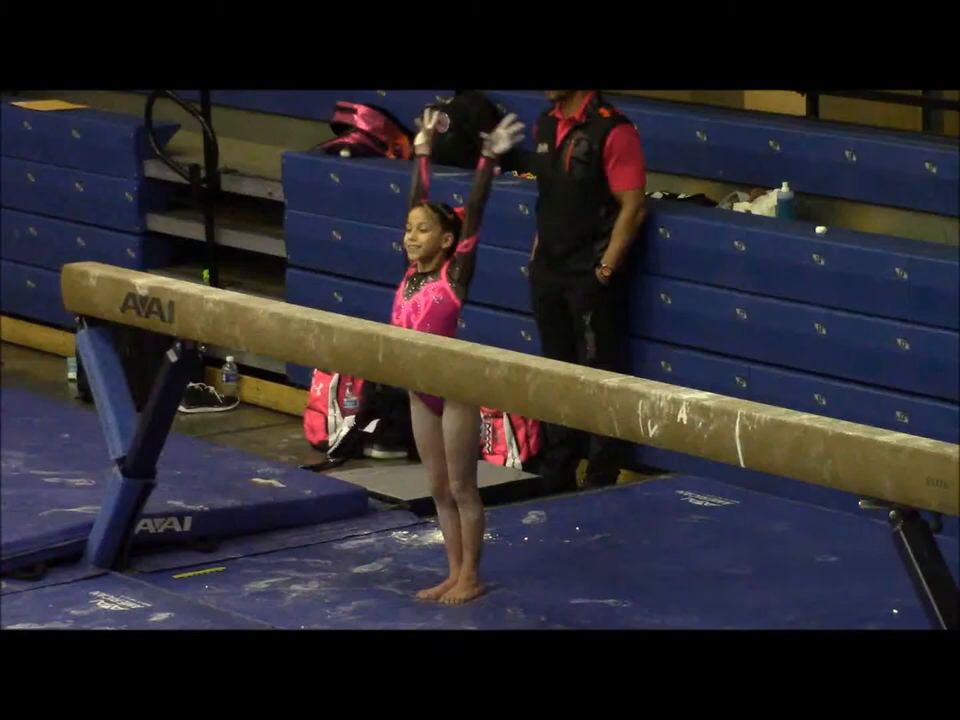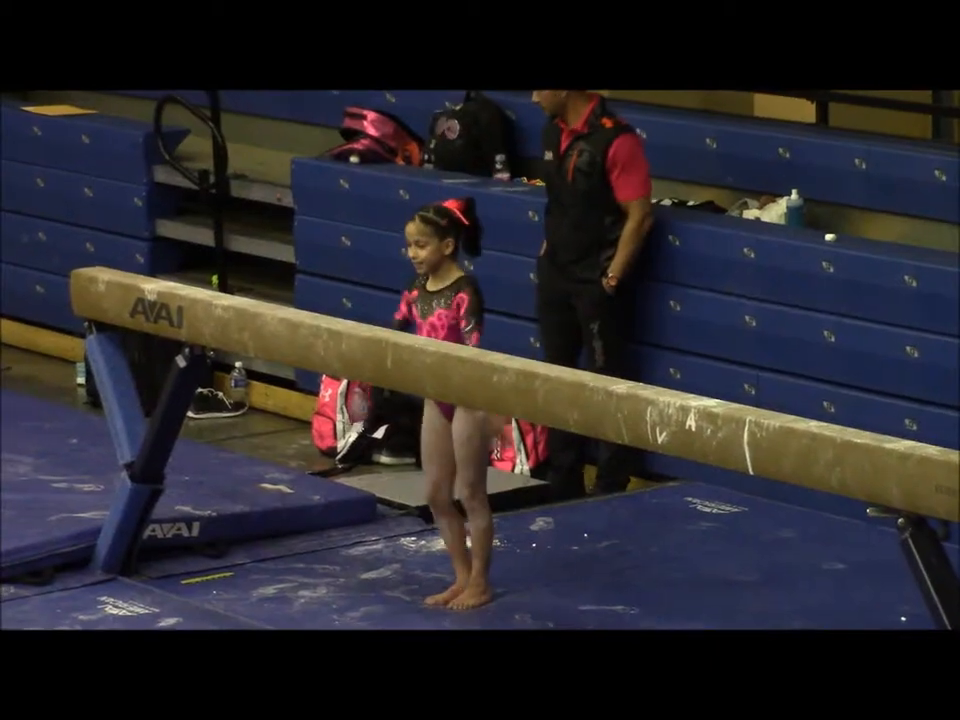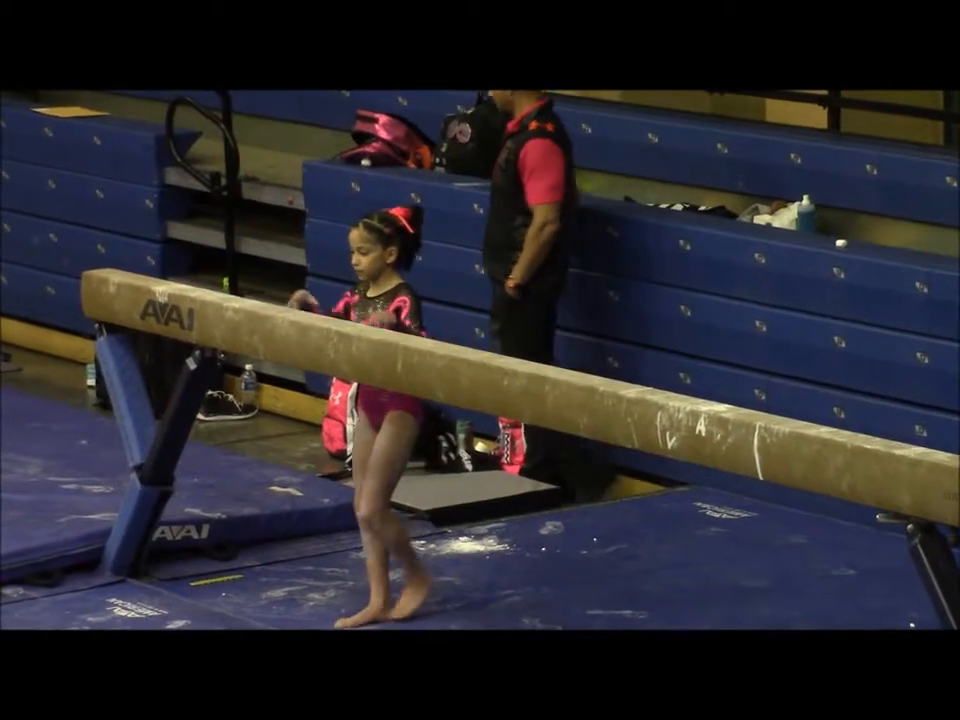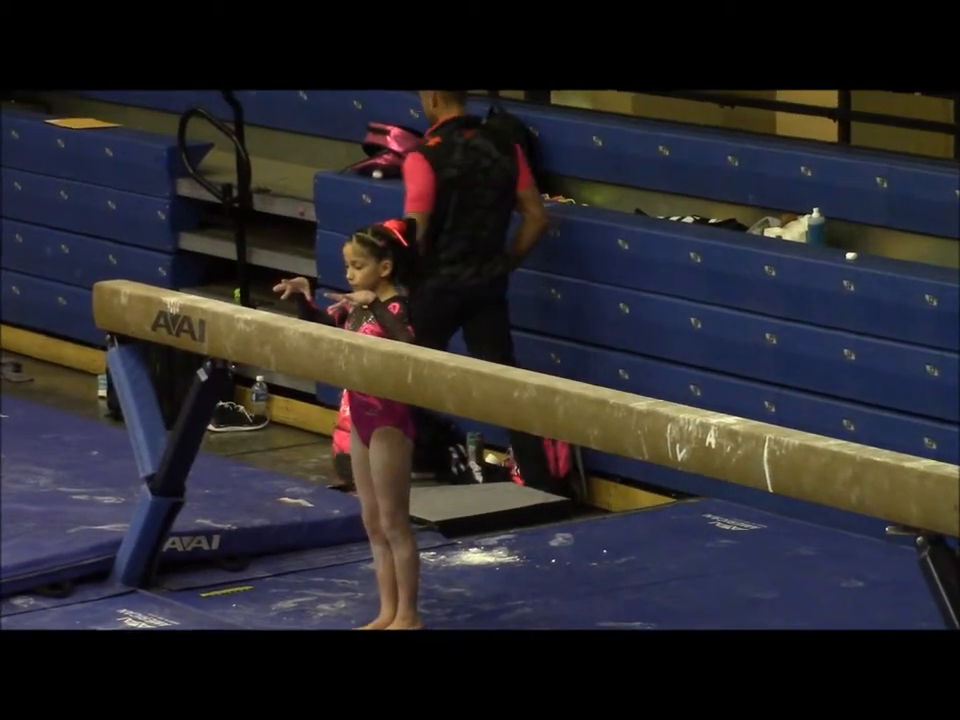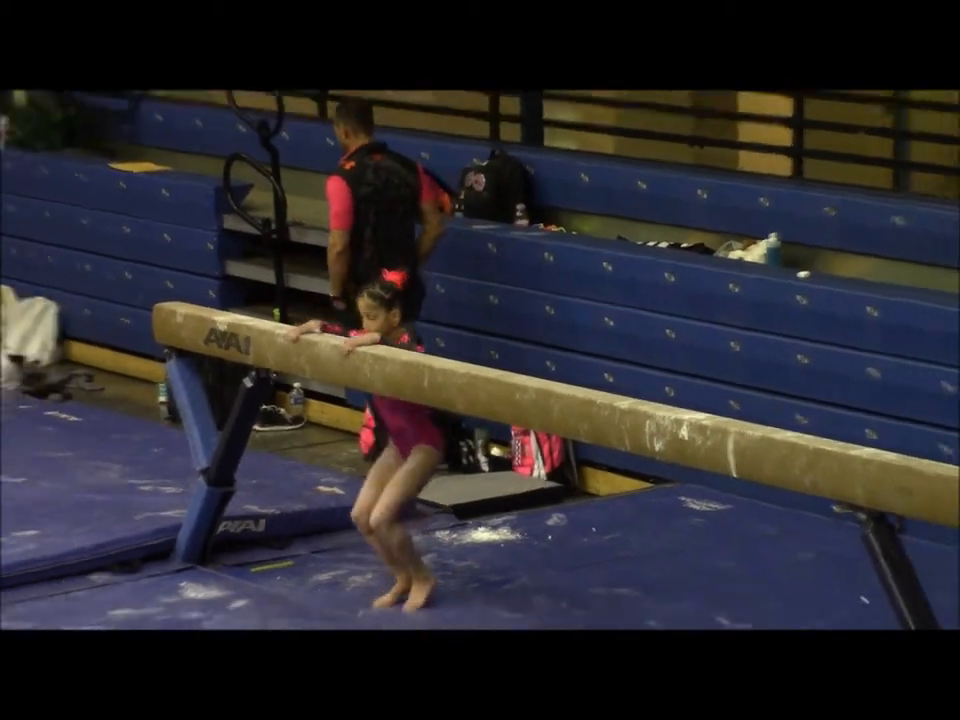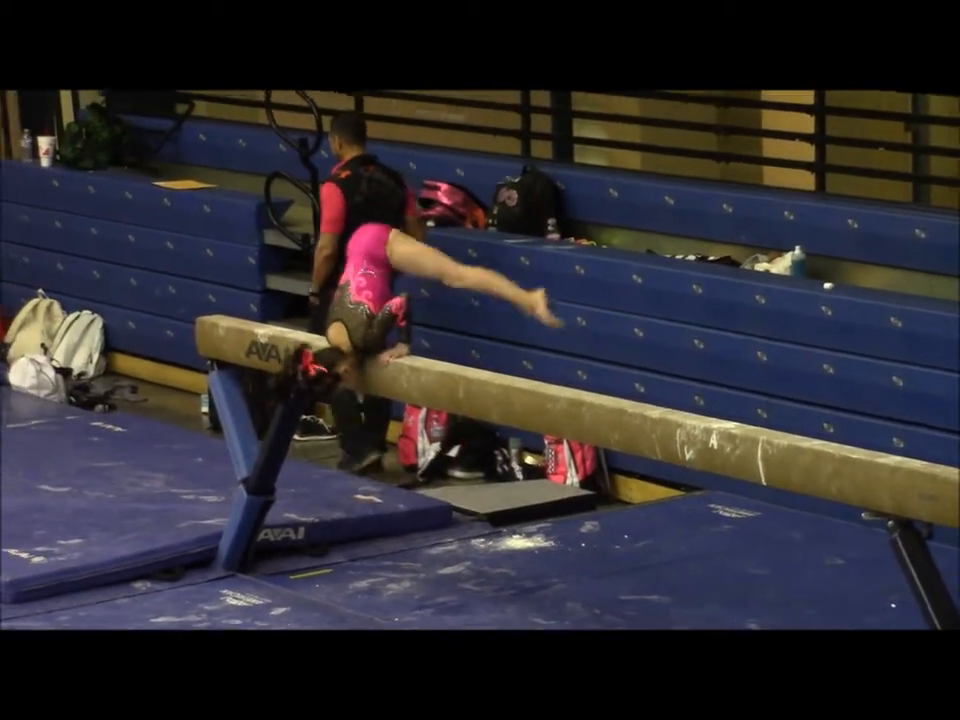
dt=0.7s
person 1, frame 1
left shoulder: (454, 275)
right shoulder: (412, 272)
left elbow: (474, 214)
right elbow: (419, 202)
left wrist: (487, 159)
right wrist: (422, 151)
right hip: (420, 391)
left knee: (462, 489)
right knee: (439, 489)
left ankle: (470, 578)
right ankle: (454, 574)
person 1, frame 2
left shoulder: (464, 291)
right shoulder: (417, 291)
left elbow: (474, 347)
right hip: (435, 398)
left knee: (471, 493)
right knee: (435, 494)
left ankle: (480, 582)
right ankle: (462, 577)
person 1, frame 3
left shoulder: (402, 298)
right shoulder: (360, 293)
left wrist: (392, 325)
right wrist: (310, 306)
left hip: (399, 408)
right hip: (368, 405)
left knee: (372, 509)
right knee: (364, 510)
left ankle: (416, 577)
right ankle: (378, 601)
person 1, frame 4
left shoulder: (394, 308)
right shoulder: (353, 306)
left elbow: (406, 345)
right elbow: (318, 324)
left wrist: (374, 304)
right wrist: (303, 296)
left hip: (389, 423)
right hip: (361, 419)
left knee: (394, 524)
right knee: (373, 523)
left ankle: (408, 616)
right ankle: (387, 613)
person 1, frame 5
left shoulder: (405, 340)
right shoulder: (374, 339)
right elbow: (339, 337)
left wrist: (378, 338)
right wrist: (315, 325)
left hip: (423, 443)
right hip: (397, 443)
left knee: (380, 519)
right knee: (361, 516)
left ankle: (420, 576)
right ankle: (404, 579)
person 1, frame 6
left shoulder: (361, 336)
right shoulder: (335, 335)
left elbow: (400, 304)
left wrist: (403, 345)
right hip: (365, 244)
left knee: (458, 275)
person 2, frame 1
left shoulder: (612, 129)
right shoulder: (546, 124)
left elbow: (633, 207)
left wrist: (605, 269)
right wrist: (537, 253)
left hip: (590, 274)
right hip: (547, 269)
left ankle: (600, 481)
right ankle: (556, 473)
person 2, frame 2
left shoulder: (616, 139)
right shoulder: (553, 131)
left elbow: (640, 216)
left wrist: (612, 278)
right wrist: (547, 252)
left hip: (596, 281)
right hip: (555, 274)
left ankle: (610, 488)
right ankle: (562, 482)
person 2, frame 3
left shoulder: (537, 140)
right shoulder: (532, 130)
left elbow: (545, 222)
left wrist: (516, 276)
left hip: (526, 279)
right hip: (535, 276)
left ankle: (584, 478)
right ankle: (542, 471)
person 2, frame 4
left shoulder: (425, 155)
right shoulder: (503, 145)
left elbow: (414, 234)
right elbow: (536, 217)
left hip: (437, 283)
right hip: (488, 281)
right ankle: (540, 483)
person 2, frame 5
left shoulder: (344, 178)
right shoulder: (408, 168)
left elbow: (339, 246)
right elbow: (434, 225)
left wrist: (337, 293)
left hip: (366, 288)
person 2, frame 6
left shoulder: (336, 185)
right shoulder: (392, 180)
left elbow: (327, 248)
right elbow: (416, 234)
left wrist: (315, 289)
left hip: (341, 290)
